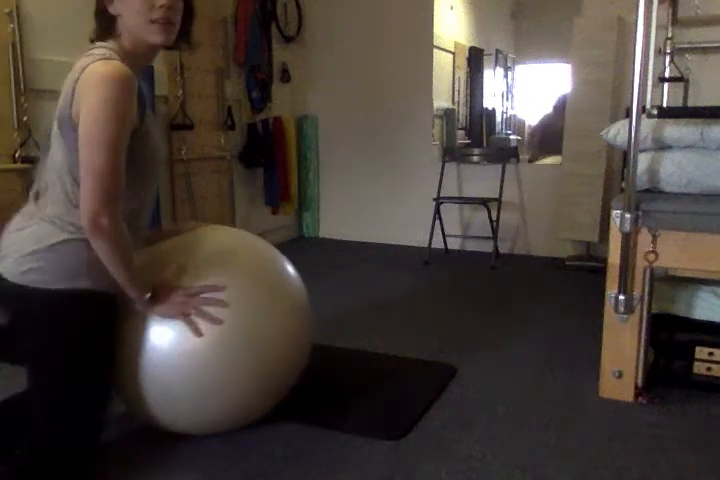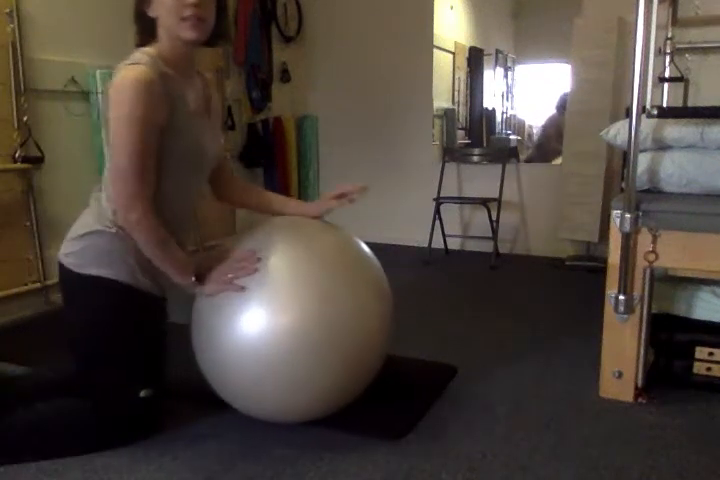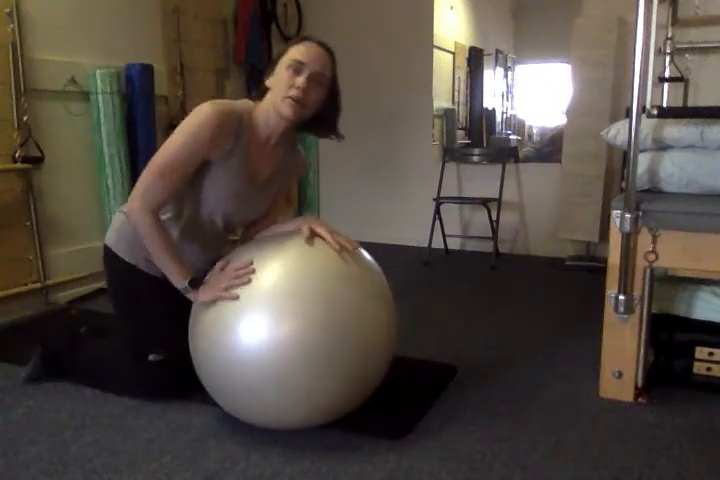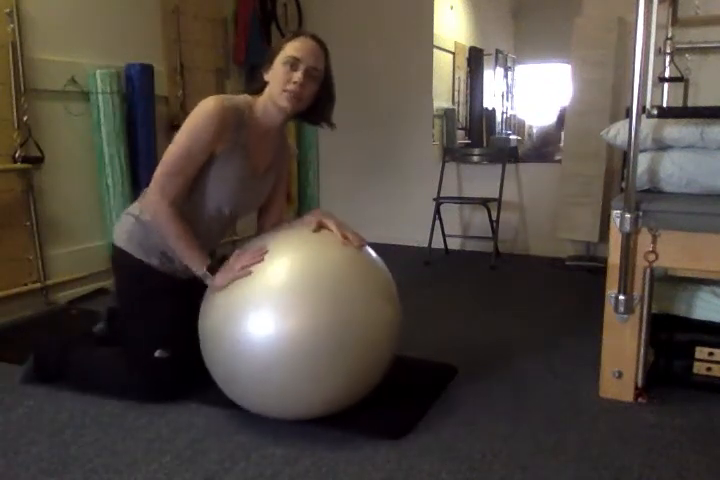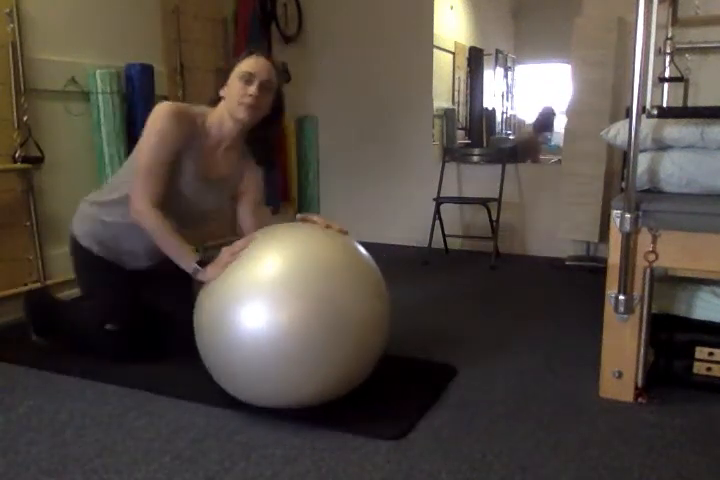
dt=1s
person 1, frame 1
left shoulder: (123, 74)
right shoulder: (109, 77)
right elbow: (97, 216)
left wrist: (150, 237)
right wrist: (150, 297)
right hip: (62, 276)
left knee: (69, 404)
person 1, frame 2
left shoulder: (202, 87)
right shoulder: (140, 79)
left elbow: (226, 184)
right elbow: (131, 210)
left wrist: (307, 207)
right wrist: (196, 276)
left hip: (144, 265)
right hip: (107, 267)
left knee: (140, 384)
right knee: (130, 415)
person 1, frame 3
left shoulder: (292, 161)
right shoulder: (217, 119)
left elbow: (253, 233)
right elbow: (140, 206)
left wrist: (299, 226)
right wrist: (192, 286)
left hip: (197, 259)
right hip: (140, 253)
right knee: (165, 377)
left ankle: (96, 334)
right ankle: (62, 349)
person 1, frame 4
left shoulder: (283, 151)
right shoulder: (220, 112)
left elbow: (268, 230)
right elbow: (159, 200)
left wrist: (308, 222)
right wrist: (211, 272)
left hip: (197, 253)
right hip: (146, 250)
right knee: (165, 381)
left ankle: (120, 328)
right ankle: (53, 357)
person 1, frame 5
left shoulder: (246, 169)
right shoulder: (173, 117)
left elbow: (255, 240)
right elbow: (141, 207)
right wrist: (201, 268)
left hip: (157, 249)
right hip: (101, 240)
left knee: (179, 336)
right knee: (122, 344)
right ankle: (44, 308)
